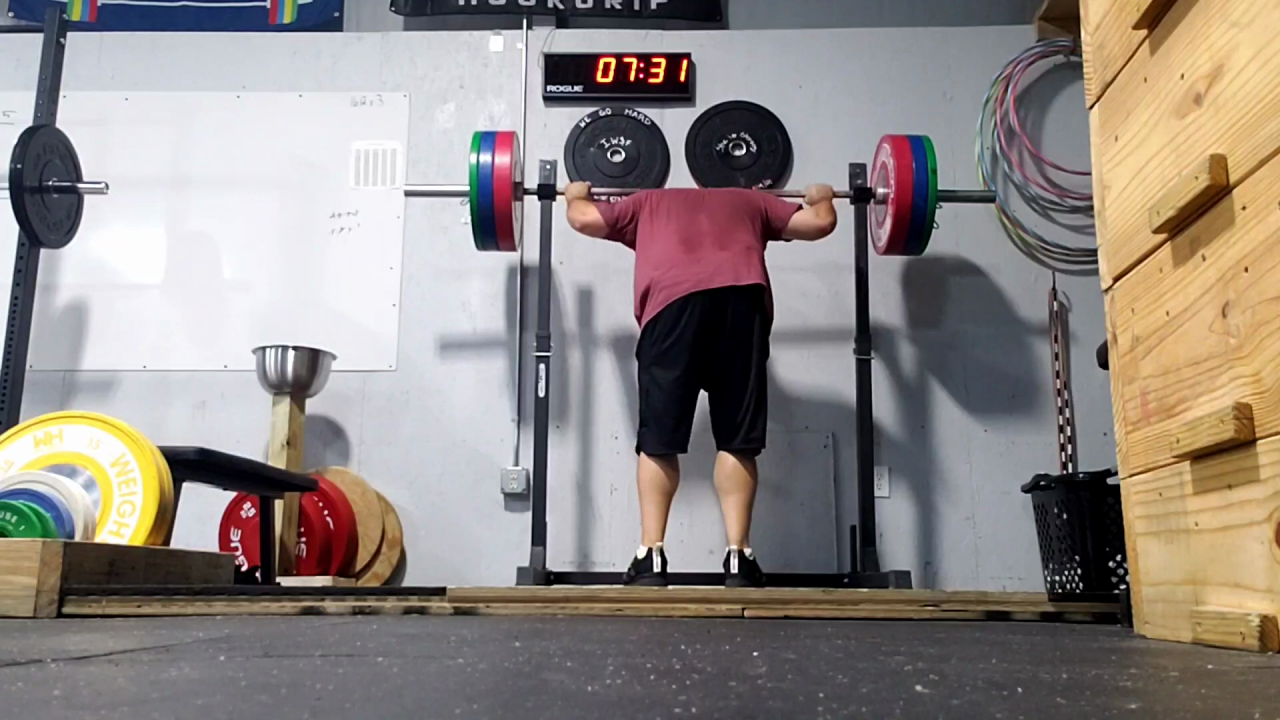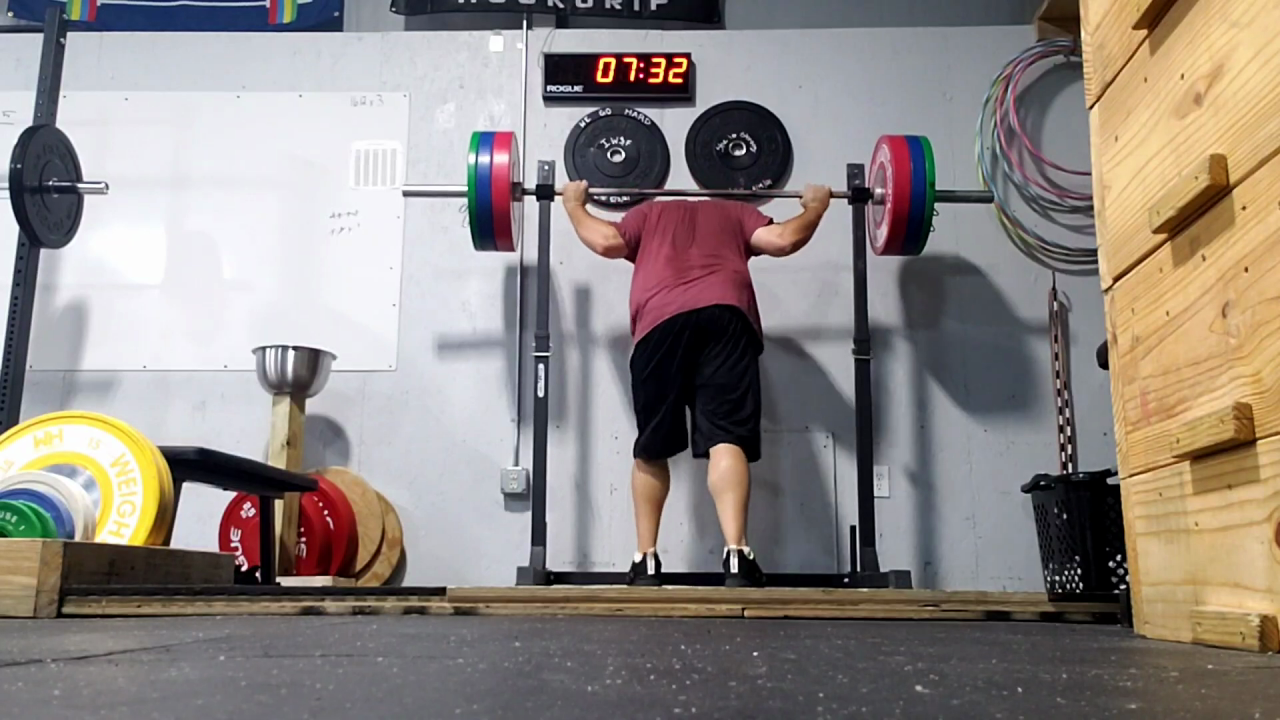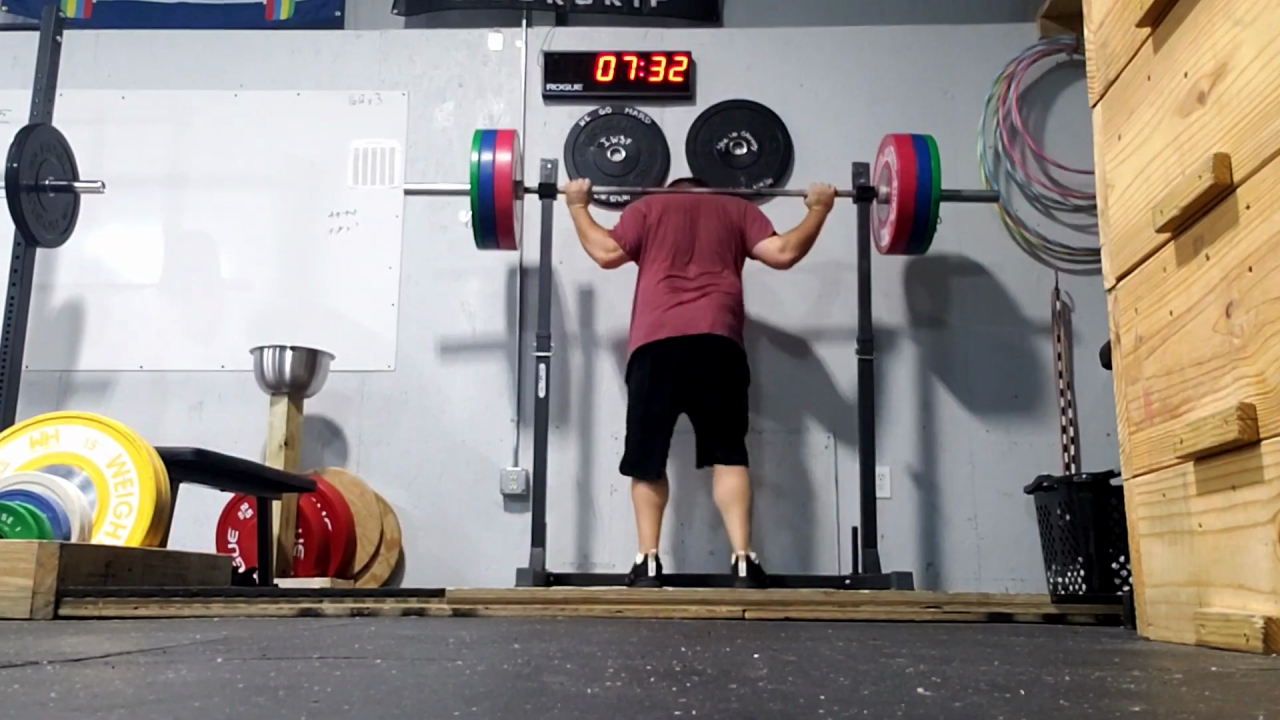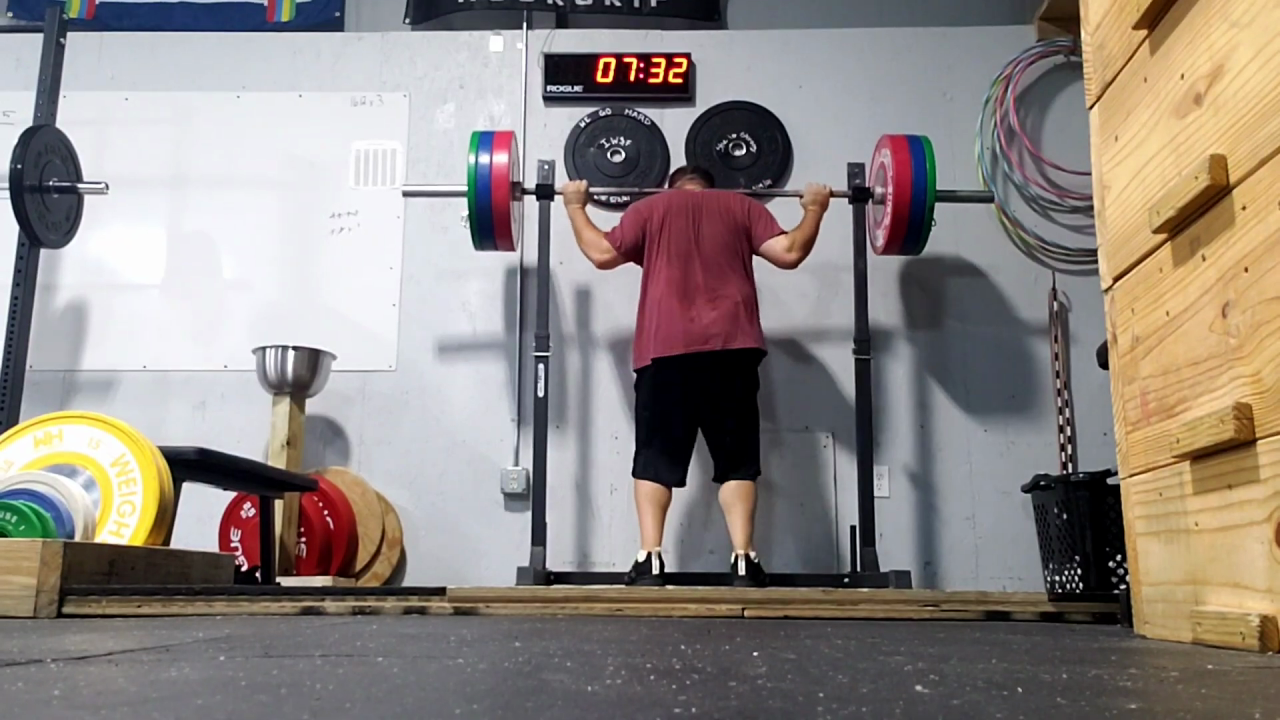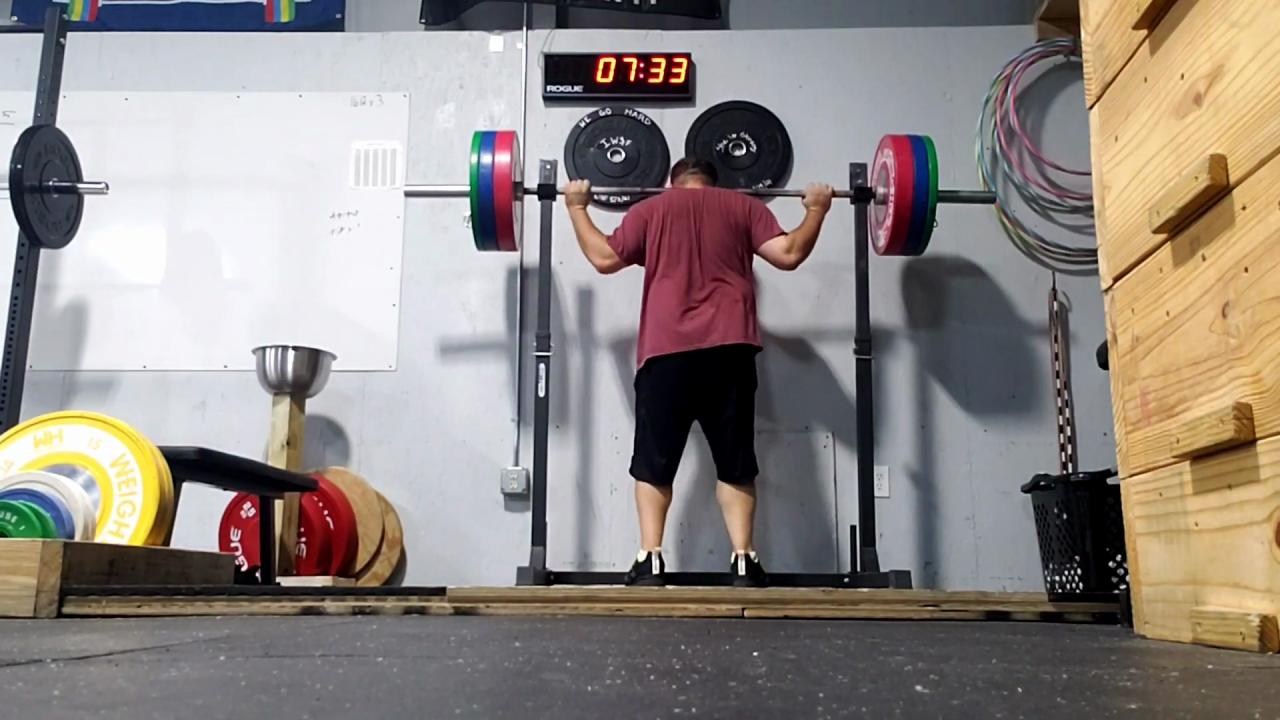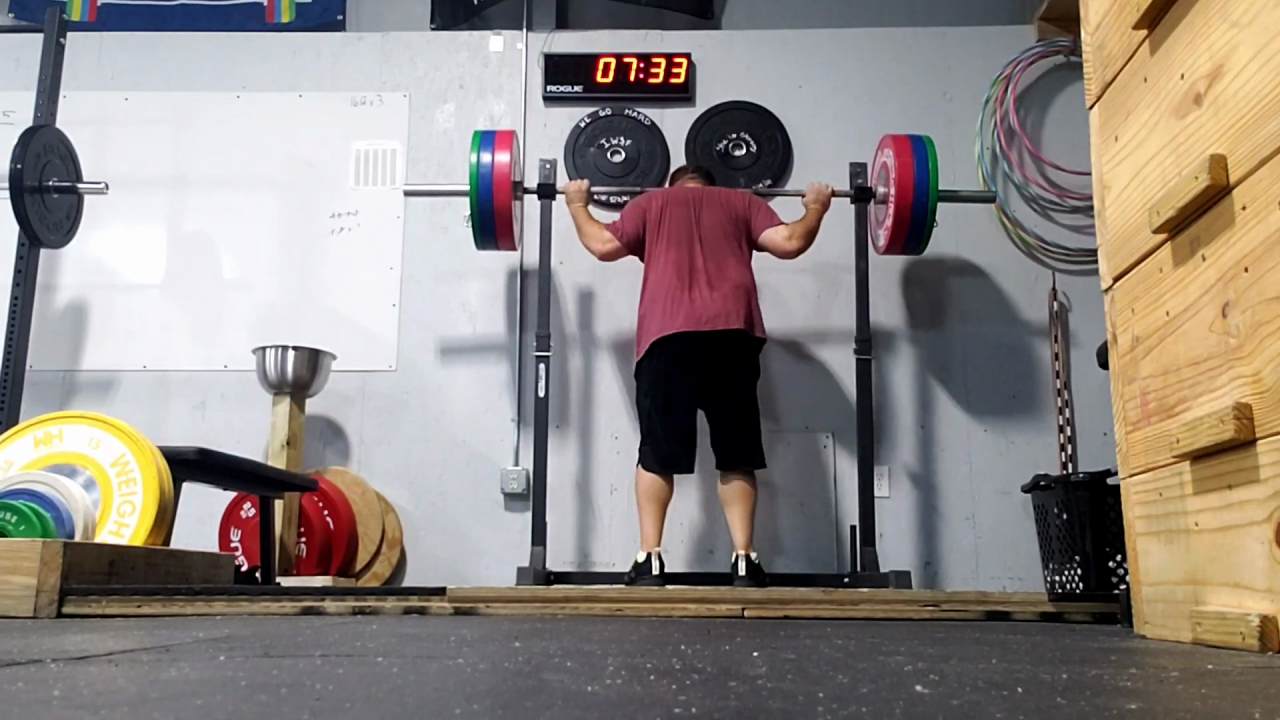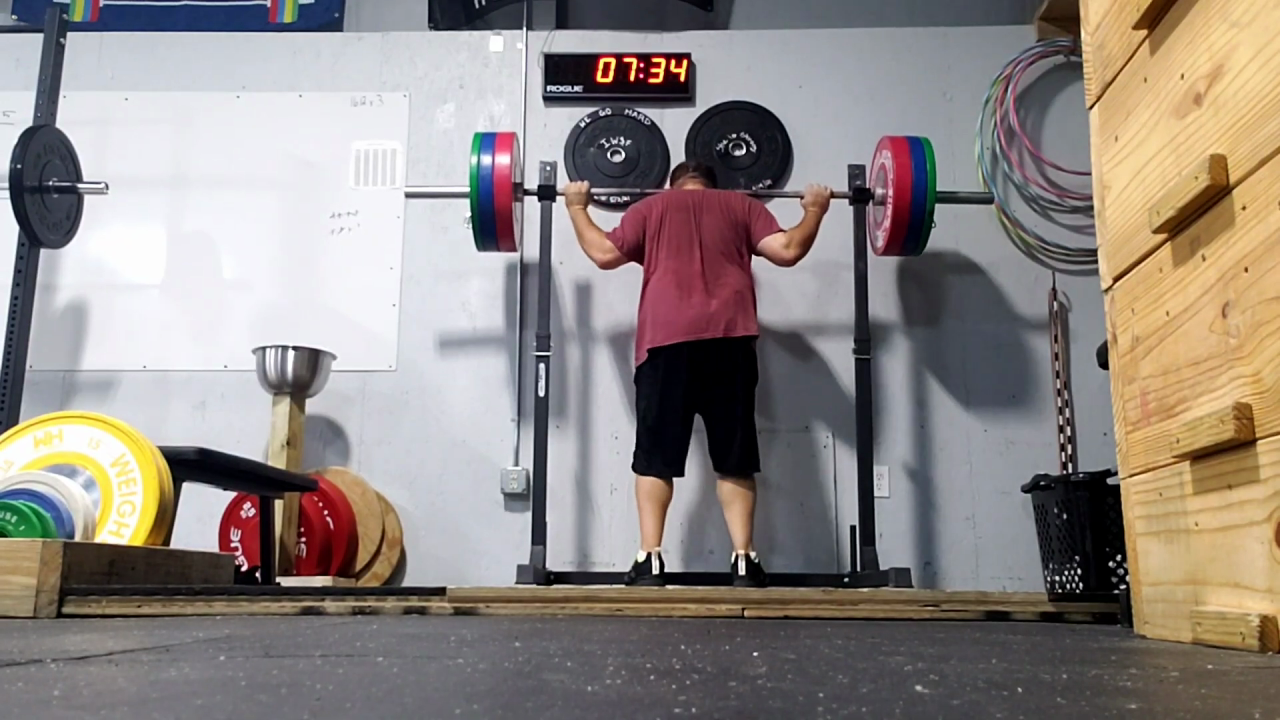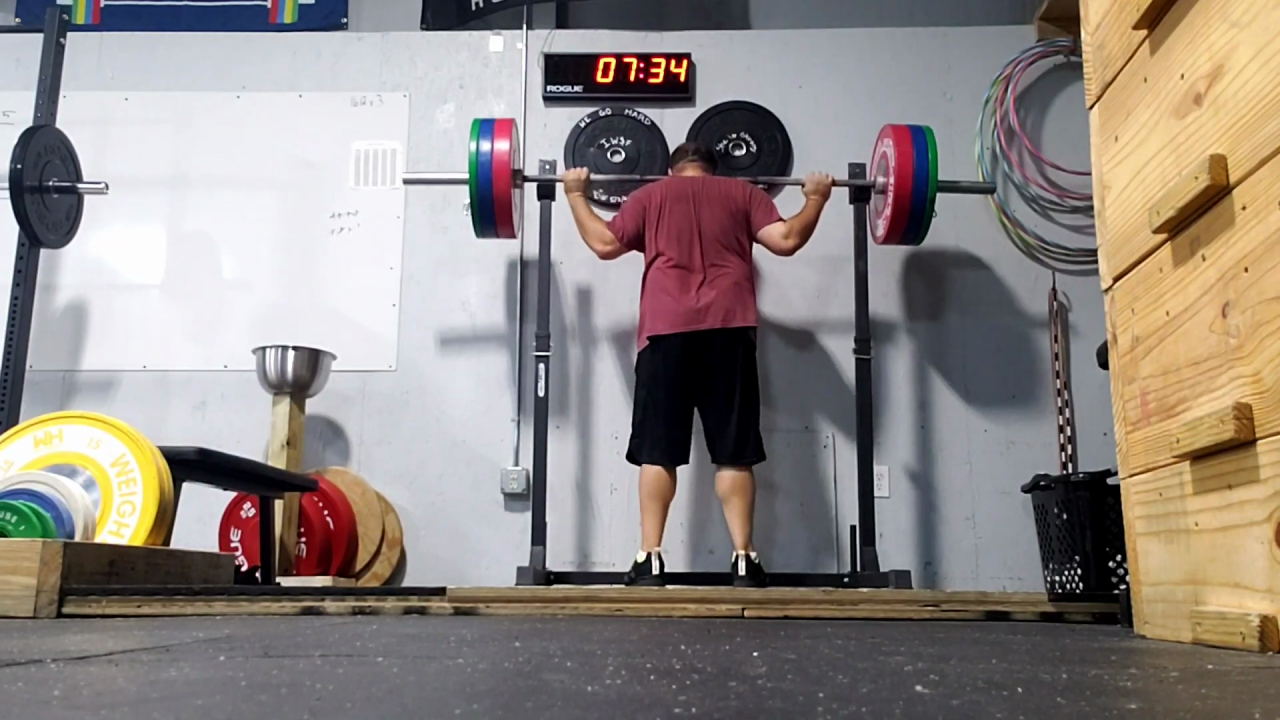
dt=0.4s
person 1, frame 1
left shoulder: (650, 202)
right shoulder: (748, 200)
left elbow: (582, 217)
right elbow: (821, 222)
left wrist: (575, 195)
right wrist: (821, 199)
left hip: (672, 300)
right hip: (741, 298)
left knee: (657, 440)
right knee: (737, 440)
left ankle: (651, 558)
right ankle: (738, 559)
person 1, frame 2
left shoulder: (649, 213)
right shoulder: (736, 212)
left elbow: (605, 241)
right elbow: (783, 240)
left wrist: (573, 204)
right wrist: (815, 207)
left hip: (661, 321)
right hip: (726, 317)
left knee: (652, 447)
right knee: (727, 439)
left ankle: (647, 561)
right ankle: (736, 557)
person 1, frame 3
left shoulder: (647, 207)
right shoulder: (737, 209)
left elbow: (608, 252)
right elbow: (782, 253)
left wrist: (577, 206)
right wrist: (818, 209)
left hip: (656, 341)
right hip: (718, 340)
left knee: (647, 458)
right knee: (728, 455)
left ankle: (648, 563)
right ankle: (744, 562)
person 1, frame 4
left shoulder: (649, 208)
right shoulder: (743, 207)
left elbow: (602, 253)
right elbow: (790, 252)
left wrist: (575, 207)
right wrist: (814, 210)
left hip: (665, 350)
right hip: (730, 349)
left knee: (654, 462)
right knee: (736, 464)
left ankle: (650, 561)
right ankle: (744, 561)
person 1, frame 5
left shoulder: (650, 210)
right shoulder: (744, 206)
left elbow: (605, 258)
right elbow: (789, 254)
left wrist: (577, 208)
right wrist: (816, 209)
left hip: (666, 350)
right hip: (729, 349)
left knee: (653, 462)
right knee: (735, 463)
left ankle: (650, 560)
right ankle: (743, 561)
person 1, frame 6
left shoulder: (650, 203)
right shoulder: (741, 202)
left elbow: (603, 245)
right elbow: (790, 242)
left wrist: (577, 205)
right wrist: (816, 208)
left hip: (667, 335)
right hip: (730, 333)
left knee: (656, 454)
right knee: (736, 457)
left ankle: (649, 560)
right ankle: (744, 561)
person 1, frame 7
left shoulder: (650, 208)
right shoulder: (742, 206)
left elbow: (604, 253)
right elbow: (788, 251)
left wrist: (577, 207)
right wrist: (815, 210)
left hip: (666, 340)
right hip: (729, 339)
left knee: (654, 458)
right knee: (734, 460)
left ankle: (649, 559)
right ankle: (744, 560)
person 1, frame 8
left shoulder: (650, 195)
right shoulder: (743, 193)
left elbow: (604, 243)
right elbow: (786, 240)
left wrist: (575, 194)
right wrist: (816, 198)
left hip: (666, 333)
right hip: (728, 331)
left knee: (656, 451)
right knee: (734, 453)
left ankle: (649, 560)
right ankle: (744, 561)
